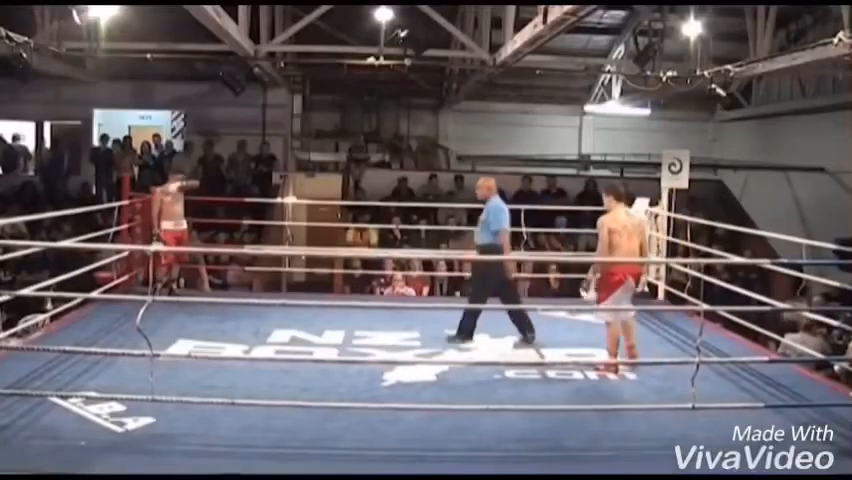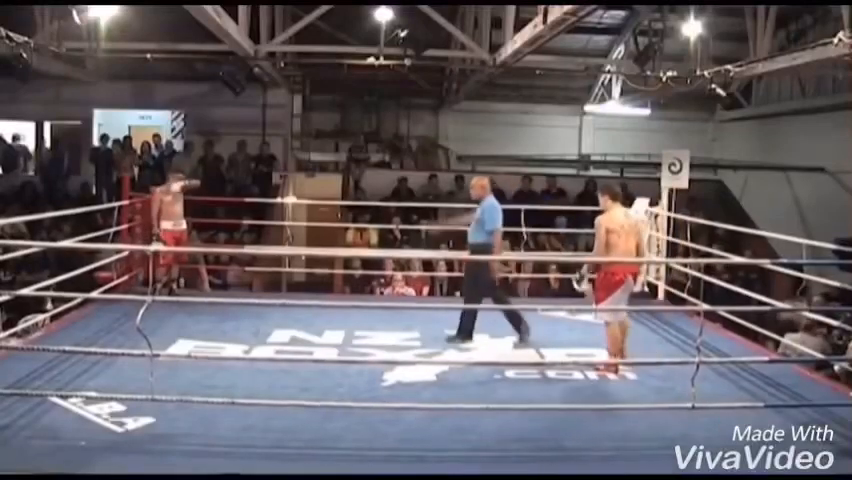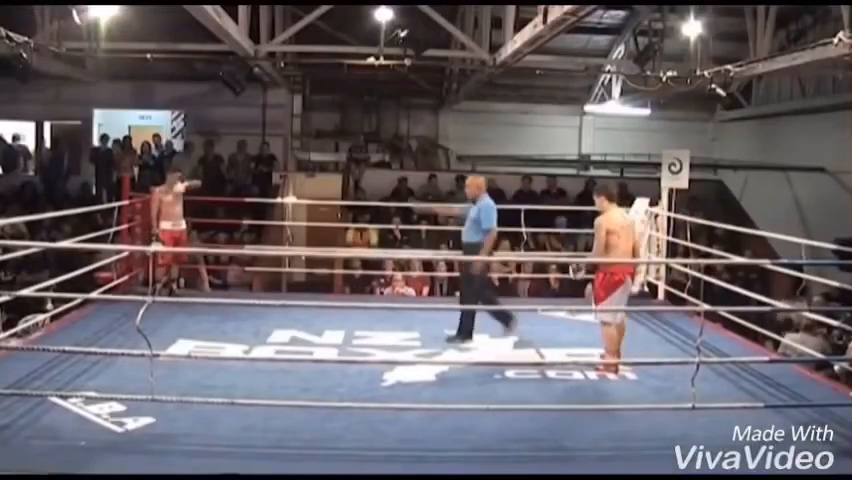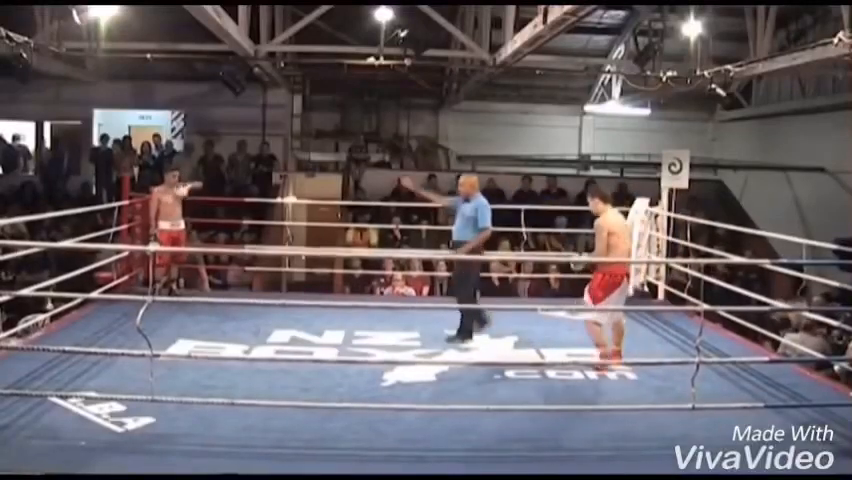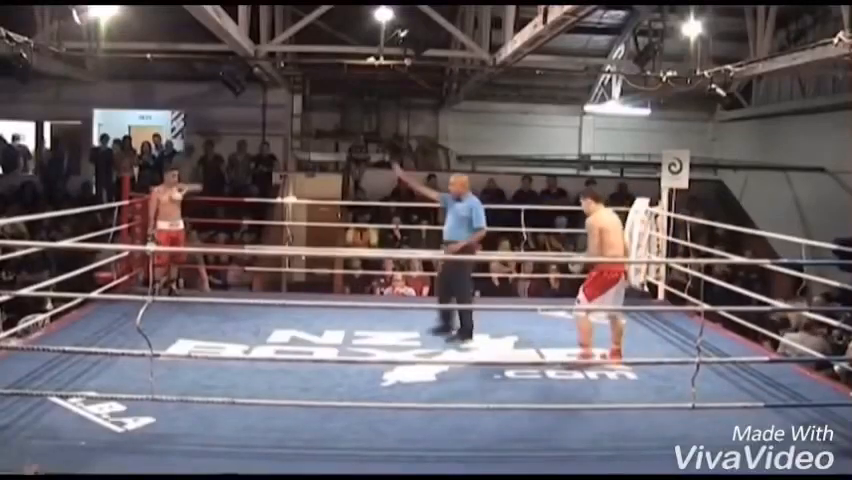
dt=0.1s
person 1, frame 1
left shoulder: (606, 220)
right shoulder: (638, 219)
left elbow: (602, 252)
right elbow: (645, 250)
left wrist: (592, 274)
right wrist: (642, 272)
left hip: (614, 271)
right hip: (634, 270)
left knee: (611, 317)
right knee: (625, 311)
left ankle: (613, 363)
right ankle: (631, 349)
person 1, frame 2
left shoulder: (603, 220)
right shoulder: (633, 218)
left elbow: (598, 252)
right elbow: (641, 250)
left wrist: (586, 269)
right wrist: (638, 271)
left hip: (612, 270)
right hip: (631, 269)
left knee: (610, 317)
right knee: (620, 311)
left ankle: (612, 362)
right ankle: (619, 353)
person 1, frame 3
left shoulder: (602, 221)
right shoulder: (628, 217)
left elbow: (598, 252)
right elbow: (636, 249)
right wrist: (634, 270)
left hip: (611, 271)
right hip: (627, 270)
left knee: (605, 318)
right knee: (618, 312)
left ankle: (611, 362)
right ankle: (614, 354)
person 1, frame 4
left shoulder: (602, 222)
right shoulder: (620, 218)
left elbow: (600, 254)
left hip: (608, 272)
right hip: (622, 271)
left knee: (592, 316)
right knee: (616, 314)
left ankle: (605, 353)
right ankle: (615, 354)
person 1, frame 5
left shoulder: (593, 220)
right shoulder: (613, 217)
left elbow: (593, 252)
right elbow: (625, 247)
left hip: (605, 269)
right hip: (620, 269)
left knee: (582, 310)
right knee: (614, 312)
left ankle: (585, 353)
right ankle: (616, 352)
person 2, frame 1
left shoulder: (494, 206)
right shoulder: (493, 205)
left elbow: (503, 234)
left wrist: (508, 259)
left hip: (491, 255)
right hip: (490, 254)
left knee: (477, 294)
right knee: (509, 296)
left ankle: (465, 333)
right ankle: (527, 332)
person 2, frame 2
left shoulder: (489, 206)
right shoulder: (485, 205)
left elbow: (496, 233)
right elbow: (469, 218)
left wrist: (495, 259)
left hip: (483, 253)
right hip: (481, 252)
left knee: (472, 294)
right knee: (495, 294)
left ankle: (464, 333)
right ankle: (520, 325)
person 2, frame 3
left shoulder: (485, 206)
right shoulder: (476, 205)
left elbow: (492, 233)
right elbow: (454, 210)
left wrist: (480, 257)
left hip: (476, 253)
right hip: (472, 252)
left knee: (468, 294)
right knee: (481, 291)
left ankle: (464, 334)
right ankle: (506, 318)
person 2, frame 4
left shoulder: (481, 205)
right shoulder: (462, 201)
left elbow: (487, 231)
right elbow: (441, 200)
left wrist: (466, 248)
right wrist: (416, 189)
left hip: (470, 252)
right hip: (461, 250)
left knee: (465, 292)
right knee: (461, 289)
left ankle: (465, 333)
right ankle: (479, 319)
person 2, frame 5
left shoulder: (474, 204)
right shoulder: (452, 200)
left elbow: (481, 231)
right elbow: (429, 193)
left wrist: (460, 245)
right wrist: (405, 178)
left hip: (462, 252)
right hip: (451, 249)
left knee: (462, 292)
right knee: (444, 288)
left ankle: (465, 332)
right ankle: (446, 324)
person 3, frame 1
left shoulder: (180, 188)
right shoulder: (160, 191)
left elbow: (196, 183)
right elbow: (155, 213)
left wrist: (181, 184)
right wrist: (156, 229)
left hip: (182, 227)
right hip: (167, 227)
left knee: (178, 259)
right knee: (167, 259)
left ankle: (173, 286)
right ankle: (158, 286)
person 3, frame 2
left shoulder: (180, 188)
right shoulder: (159, 191)
left elbow: (197, 183)
right elbow: (154, 212)
left wrist: (184, 183)
right wrist: (156, 229)
left hip: (181, 227)
right hip: (167, 227)
left knee: (177, 259)
right knee: (166, 259)
left ankle: (172, 286)
right ankle: (158, 286)
person 3, frame 3
left shoulder: (179, 188)
right shoulder: (158, 191)
left elbow: (198, 183)
right elbow: (153, 213)
left wrist: (186, 183)
right wrist: (155, 230)
left hip: (181, 227)
right hip: (166, 228)
left knee: (177, 259)
right knee: (164, 259)
left ankle: (172, 287)
right ankle: (157, 287)
person 3, frame 4
left shoulder: (179, 187)
right shoulder: (157, 191)
left elbow: (199, 185)
right elbow: (152, 213)
left wrist: (188, 186)
right wrist: (153, 230)
left hip: (179, 227)
right hip: (164, 228)
left knee: (176, 259)
right knee: (163, 259)
left ankle: (172, 286)
right ankle: (157, 287)
person 3, frame 5
left shoulder: (179, 188)
right shoulder: (157, 191)
left elbow: (198, 187)
right elbow: (151, 213)
left wrist: (185, 190)
right wrist: (151, 230)
left hip: (179, 227)
right hip: (163, 228)
left knee: (176, 259)
right knee: (161, 259)
left ankle: (172, 287)
right ankle: (157, 287)
